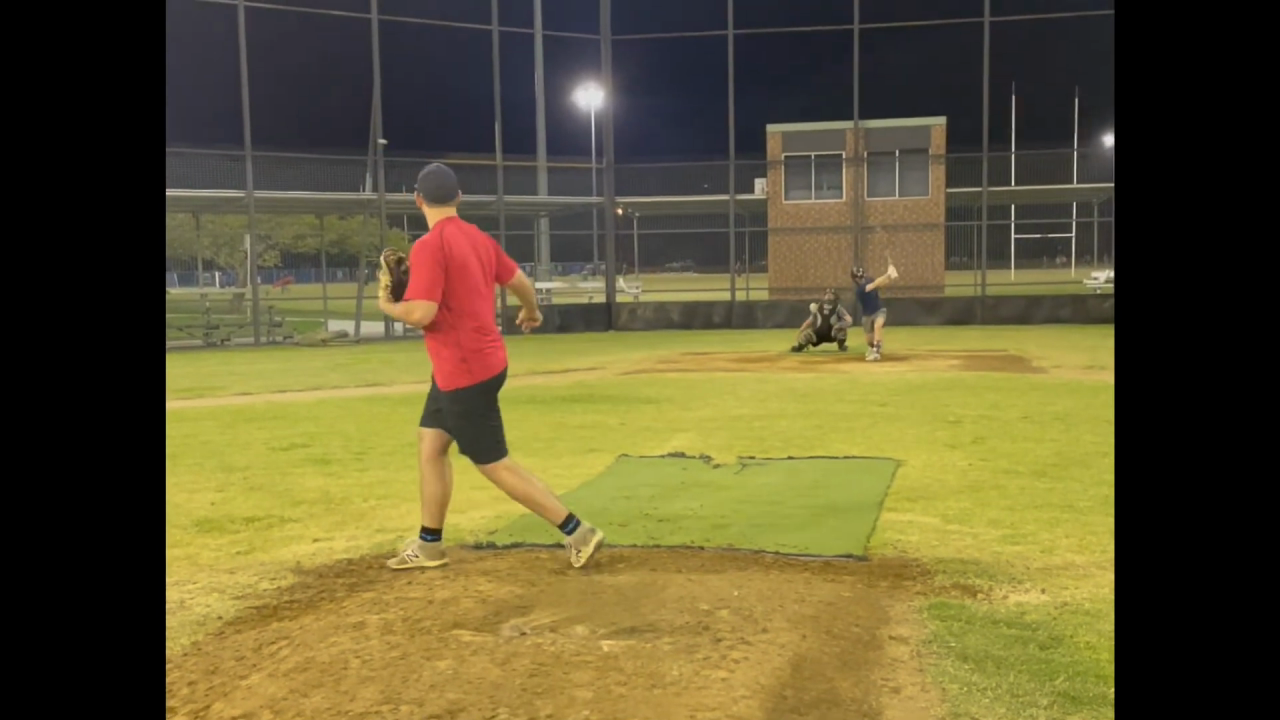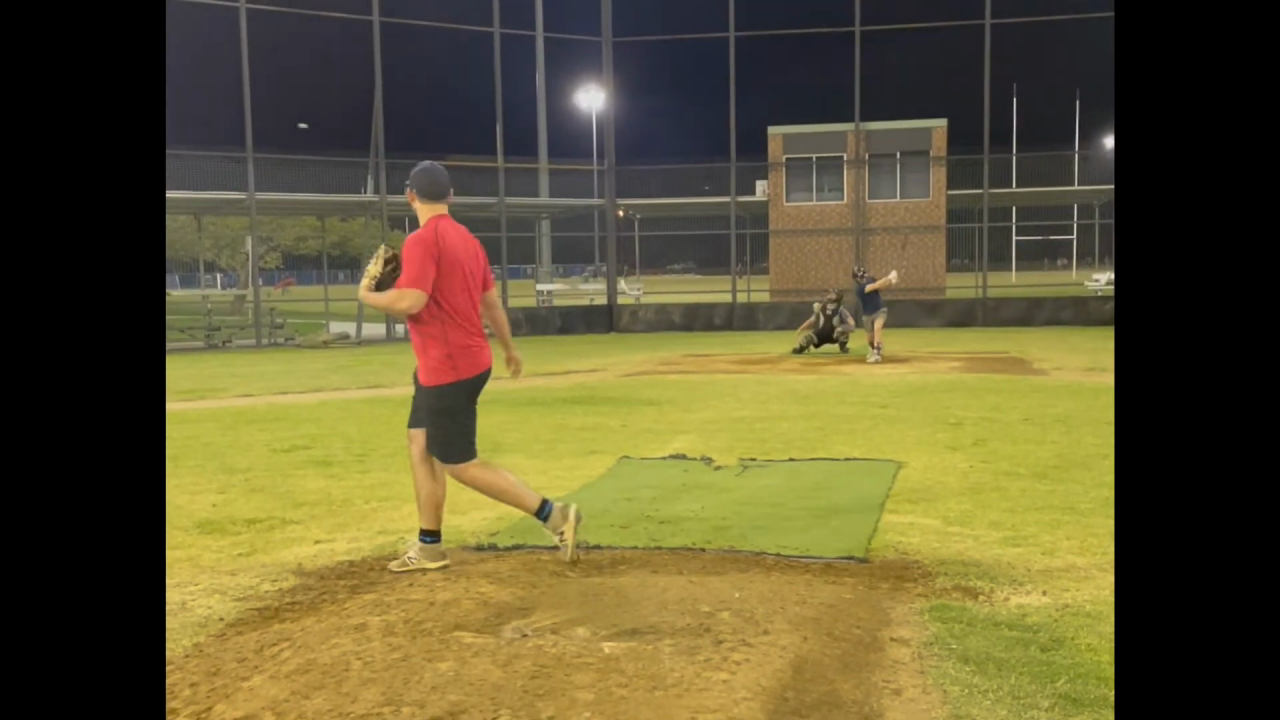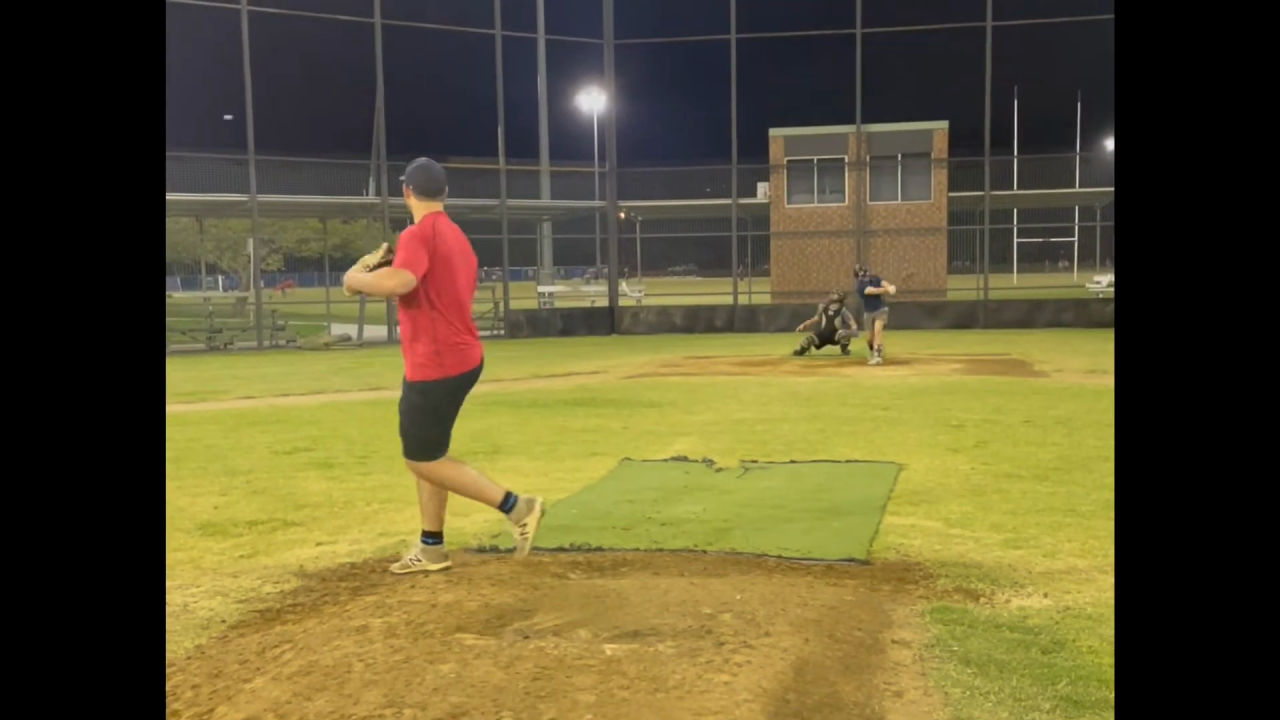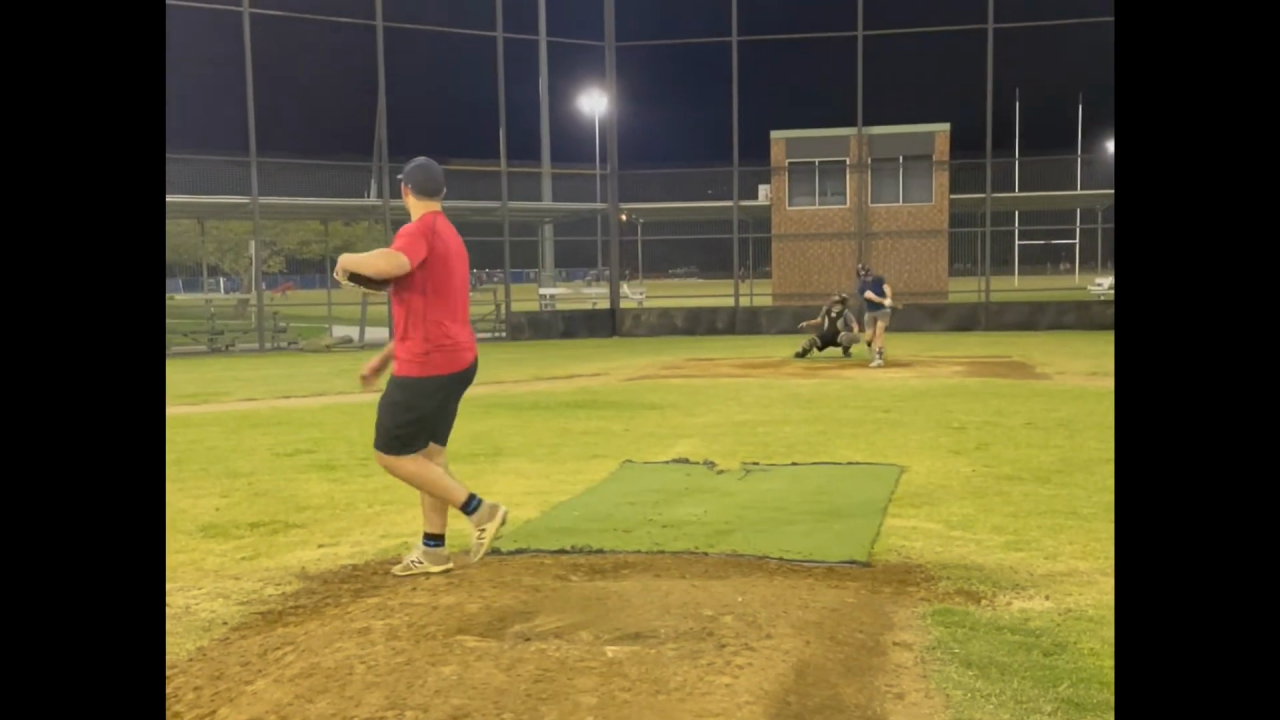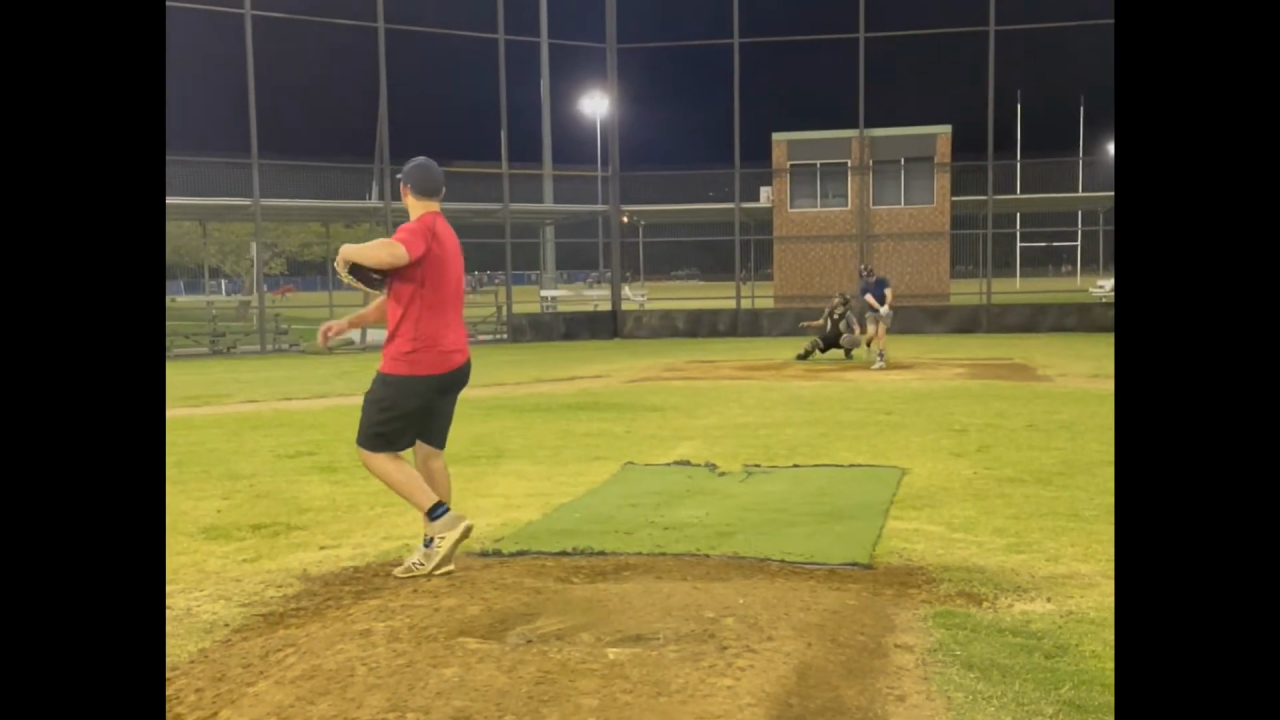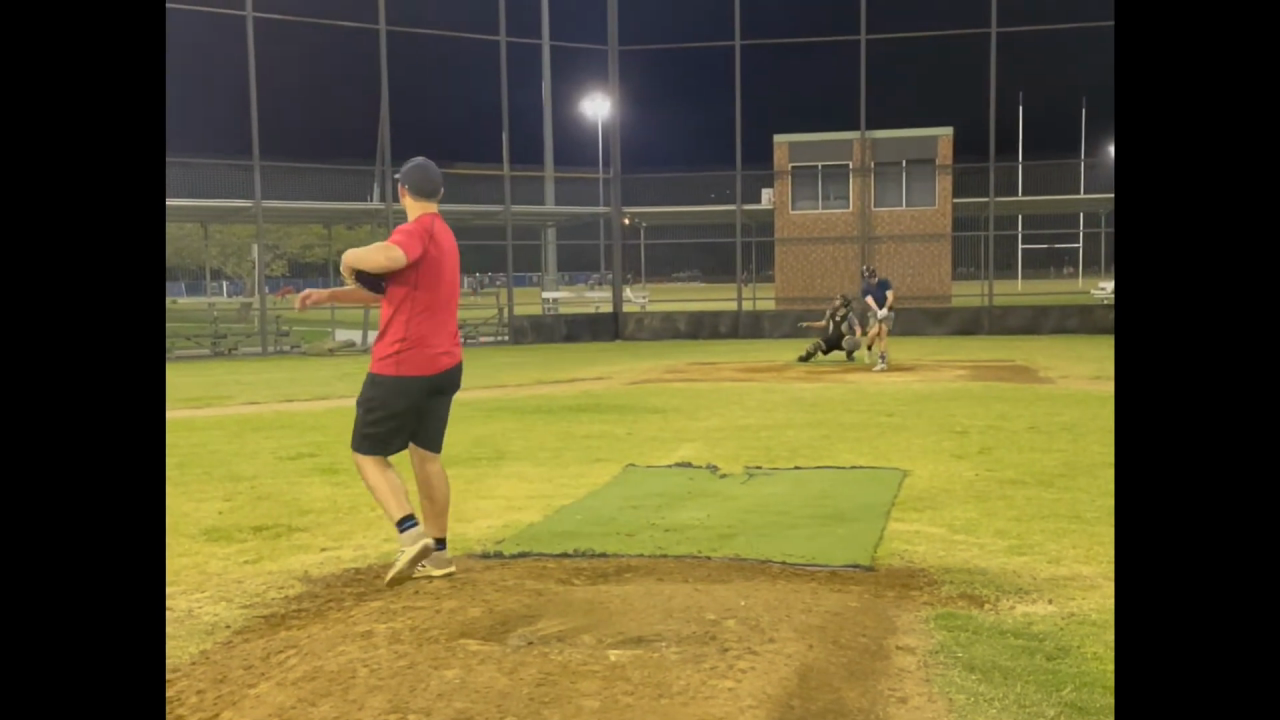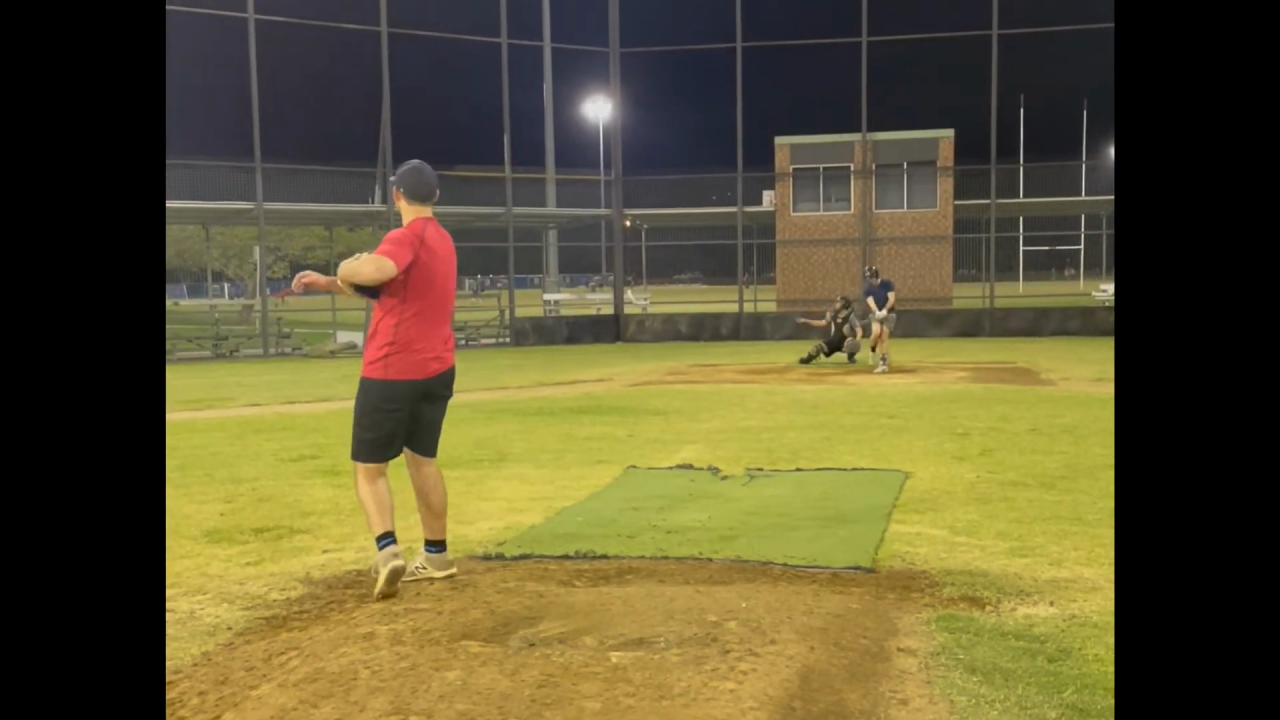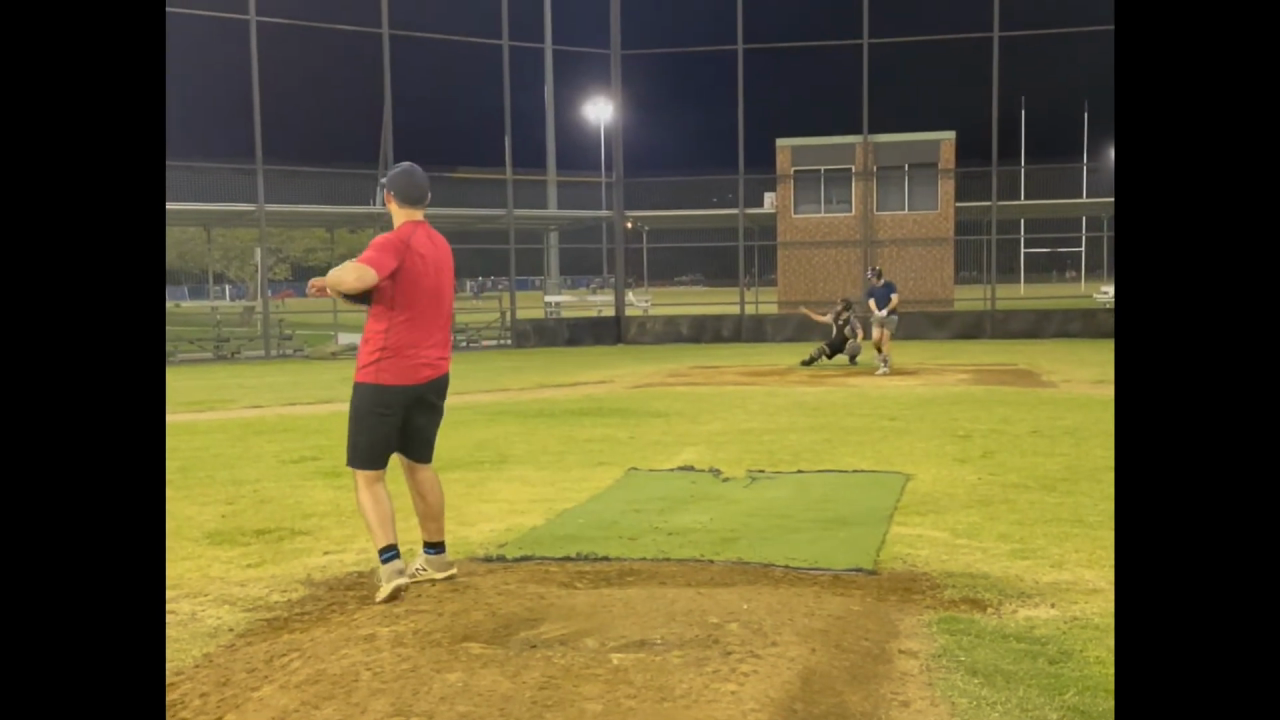
dt=0.1s
person 1, frame 1
left shoulder: (428, 247)
right shoulder: (481, 240)
left elbow: (422, 314)
right elbow: (522, 284)
left wrist: (388, 306)
right wrist: (531, 310)
left hip: (464, 373)
right hip: (481, 363)
left knee: (495, 465)
right knee: (430, 444)
left ankle: (577, 532)
right ankle: (428, 543)
person 1, frame 2
left shoulder: (422, 242)
right shoulder: (467, 240)
left elbow: (411, 303)
right elbow: (492, 302)
left wrist: (370, 296)
right wrist: (509, 348)
left hip: (448, 370)
right hip: (462, 364)
left knee: (463, 465)
right knee: (420, 445)
left ankle: (554, 513)
right ankle: (429, 546)
person 1, frame 3
left shoulder: (420, 234)
right shoulder: (458, 238)
left elbow: (399, 282)
left wrist: (356, 278)
left hip: (436, 366)
right hip: (460, 360)
left knee: (425, 461)
right knee: (425, 454)
left ankle: (518, 506)
right ankle: (431, 546)
person 1, frame 4
left shoulder: (419, 231)
right shoulder: (449, 236)
left elbow: (395, 265)
left wrist: (351, 260)
right wrist: (384, 357)
left hip: (427, 366)
right hip: (458, 361)
left knee: (393, 454)
right knee: (426, 452)
left ankle: (479, 510)
right ankle: (433, 549)
person 1, frame 5
left shoulder: (419, 230)
right shoulder: (445, 235)
left elbow: (390, 255)
left wrist: (348, 251)
right wrist: (347, 323)
left hip: (414, 365)
right hip: (452, 362)
left knee: (374, 450)
right knee: (429, 452)
left ankle: (444, 518)
right ankle: (438, 551)
person 1, frame 6
left shoulder: (416, 230)
right shoulder: (443, 236)
left elbow: (387, 260)
right elbow: (386, 290)
left wrist: (351, 256)
right wrist: (328, 295)
left hip: (402, 367)
right hip: (445, 365)
left knee: (370, 456)
right knee: (427, 455)
left ankle: (410, 532)
right ankle: (436, 553)
person 1, frame 7
left shoulder: (408, 236)
right shoulder: (442, 239)
left elbow: (375, 272)
left wrist: (345, 268)
right wrist: (325, 283)
left hip: (393, 371)
right hip: (437, 370)
left knee: (368, 467)
right knee: (423, 460)
left ankle: (388, 550)
right ankle: (437, 554)
person 1, frame 8
left shoulder: (395, 241)
right shoulder: (441, 246)
left elbow: (355, 280)
left wrist: (332, 279)
right wrist: (337, 286)
left hip: (383, 376)
right hip: (432, 376)
left knee: (368, 475)
right knee: (419, 465)
left ankle: (390, 565)
right ankle: (436, 556)
